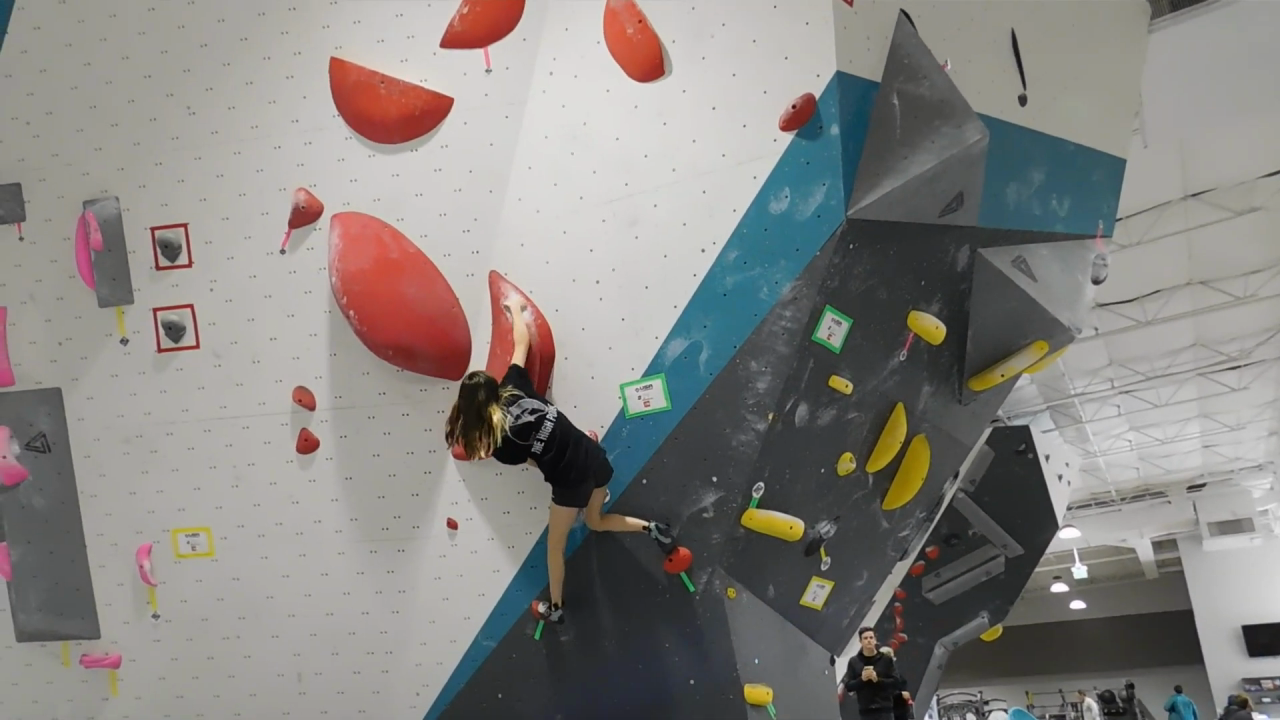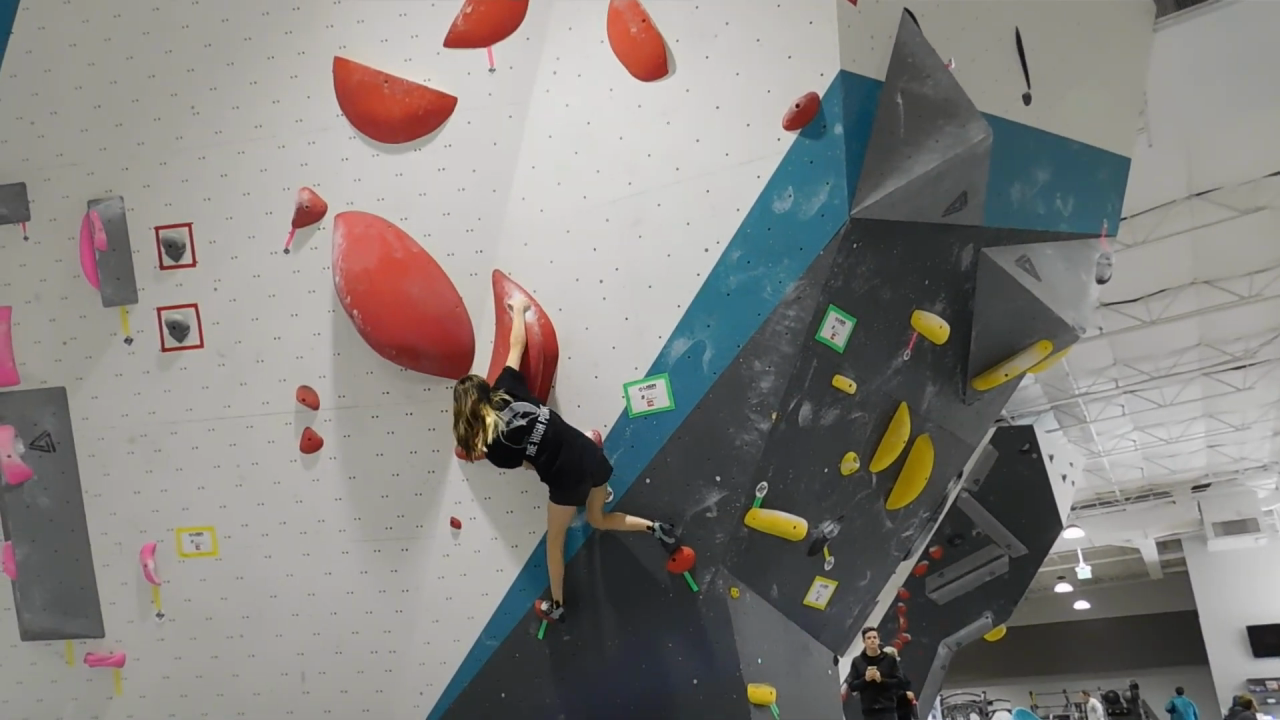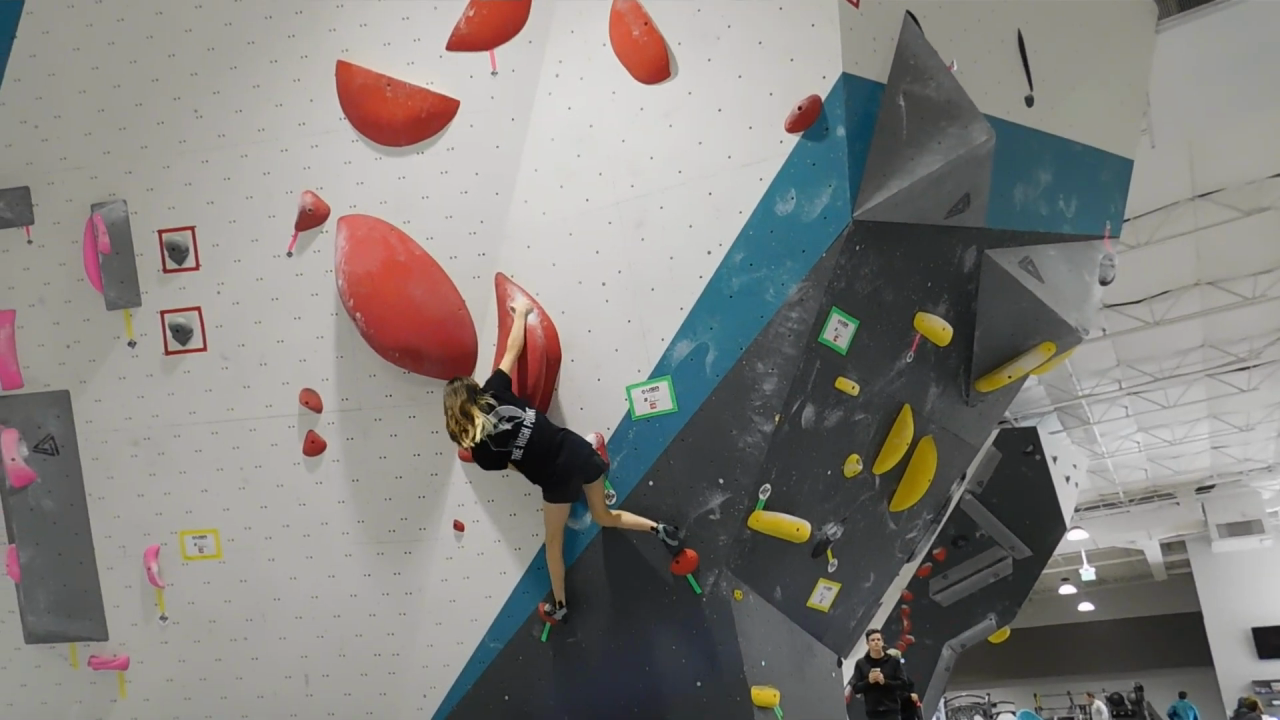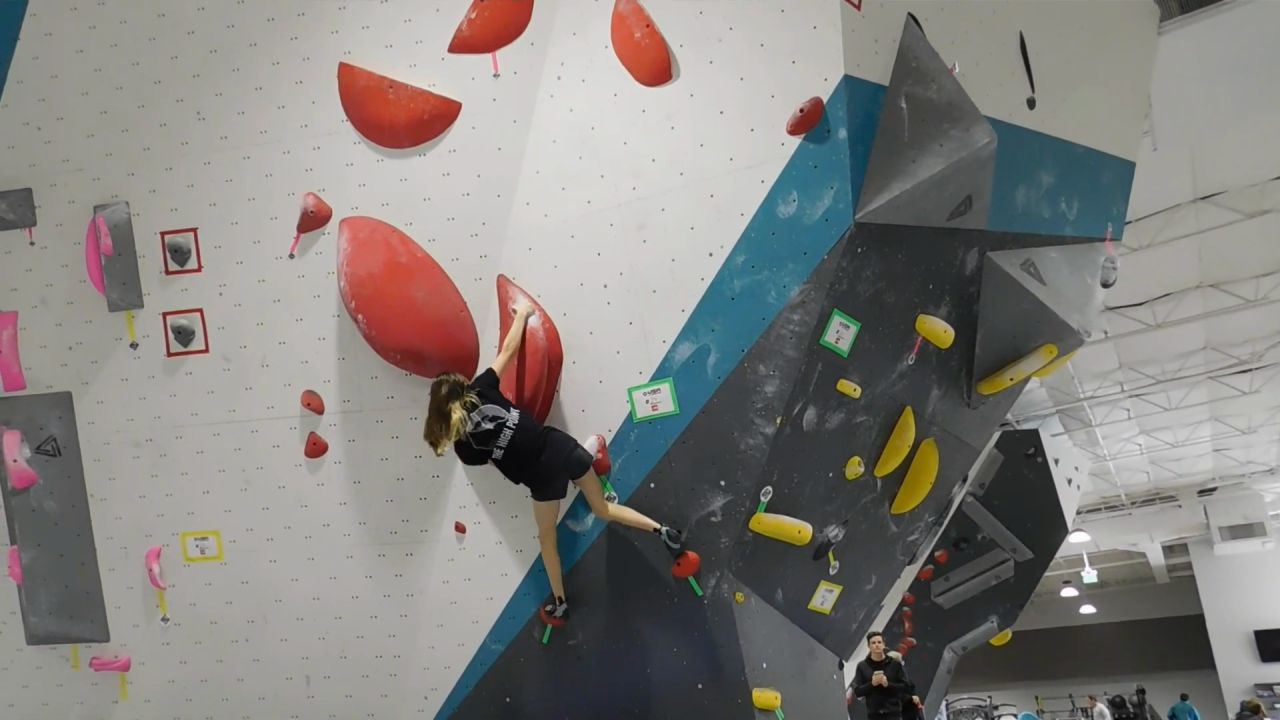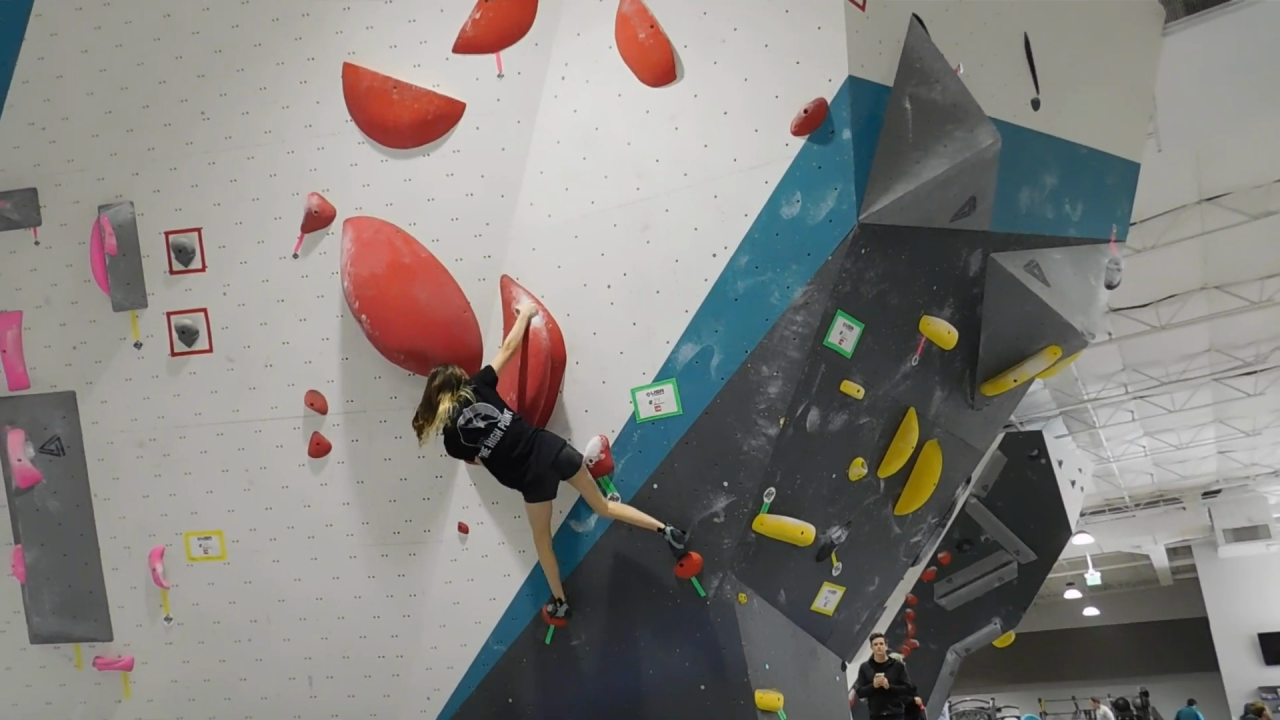
dt=0.2s
person 1, frame 1
left shoulder: (497, 441)
right shoulder: (516, 387)
left elbow: (533, 462)
right elbow: (522, 343)
right wrist: (516, 309)
left hip: (570, 482)
right hip: (595, 458)
left knee: (555, 546)
right knee: (595, 522)
left ankle: (554, 607)
right ankle: (651, 528)
person 1, frame 2
left shoulder: (491, 446)
right shoulder: (507, 389)
left elbow: (528, 465)
right elbow: (517, 345)
right wrist: (518, 309)
left hip: (566, 481)
right hip: (591, 456)
left knee: (554, 543)
right knee: (599, 520)
left ankle: (555, 606)
right ankle: (656, 528)
person 1, frame 3
left shoulder: (480, 448)
right shoulder: (495, 392)
left elbow: (516, 468)
right elbow: (513, 349)
right wrist: (521, 312)
left hip: (557, 479)
right hip: (579, 451)
left knee: (553, 542)
right knee: (603, 516)
left ankle: (558, 606)
right ankle: (659, 529)
person 1, frame 4
left shoulder: (462, 443)
right shoulder: (481, 390)
left elbow: (495, 448)
right elbow: (508, 349)
right wrist: (522, 315)
left hip: (542, 476)
right hip: (563, 448)
left knee: (547, 539)
right knee: (603, 508)
left ankle: (559, 603)
right ankle: (661, 530)
person 1, frame 5
left shoulder: (452, 436)
right shoulder: (477, 387)
left elbow: (479, 460)
right elbow: (508, 347)
right wrist: (525, 315)
left hip: (532, 477)
right hip: (551, 449)
left knee: (542, 540)
right knee: (603, 506)
left ankle: (559, 603)
right ankle: (664, 530)
